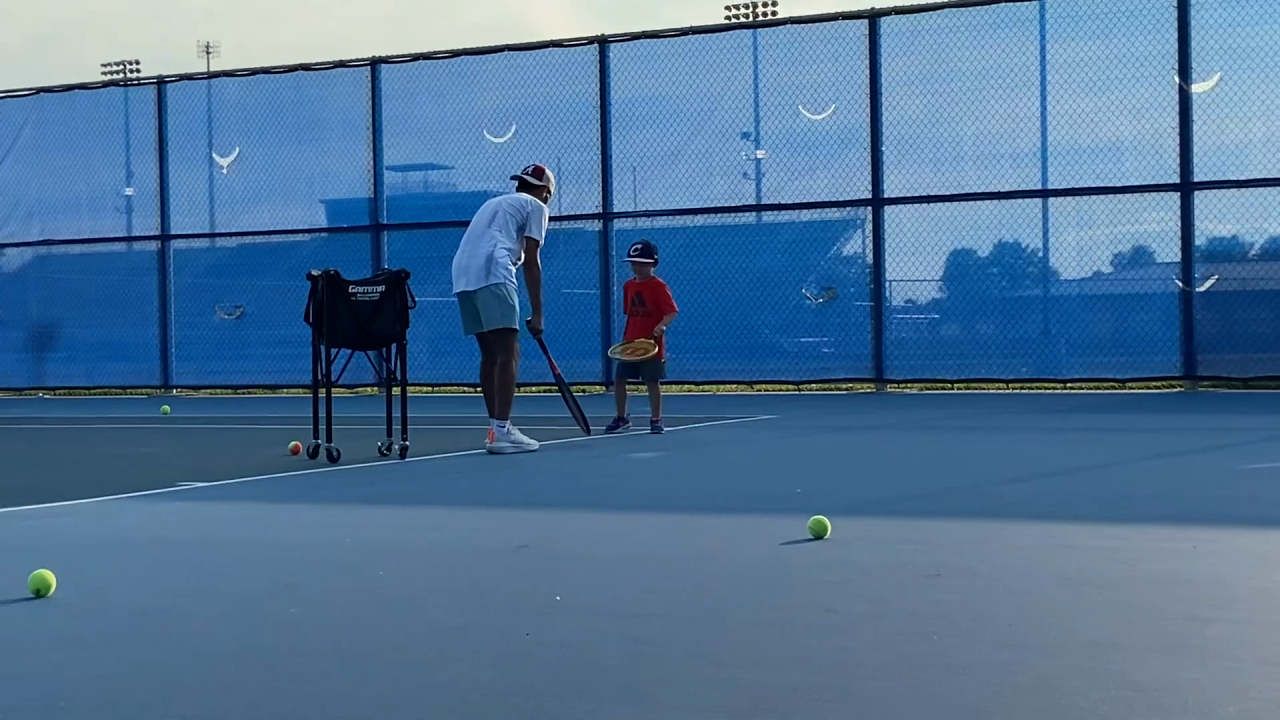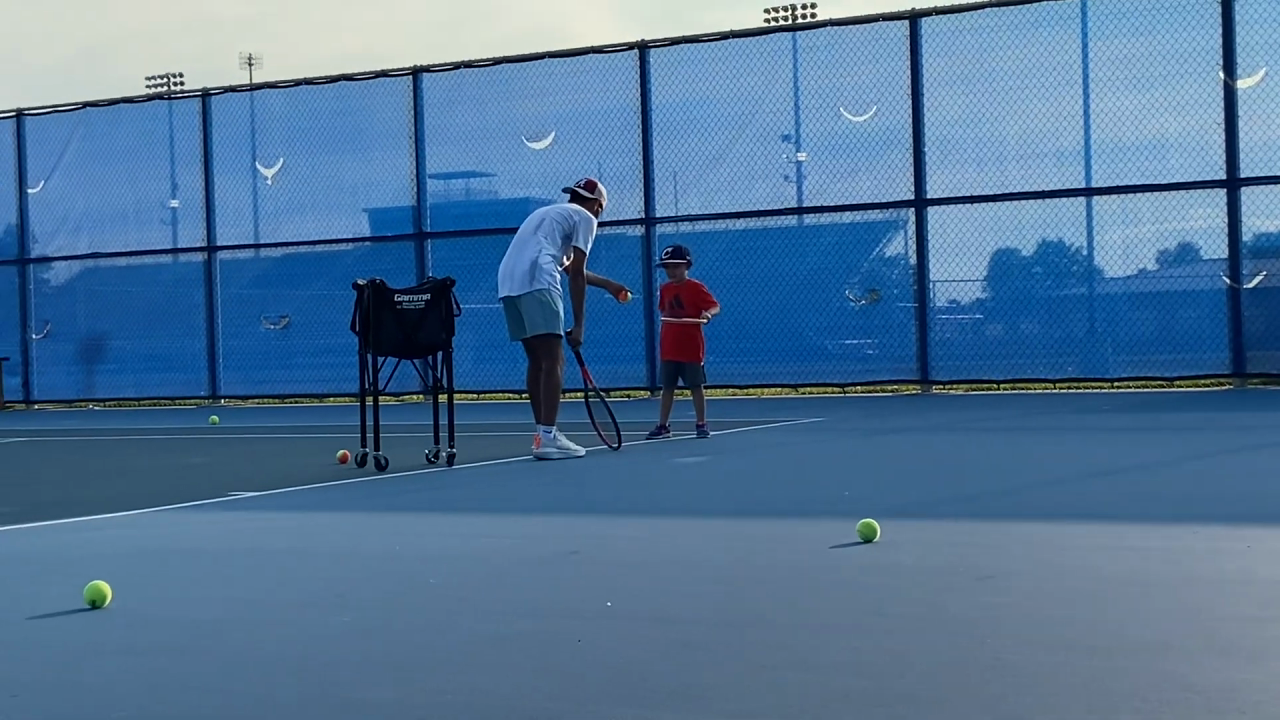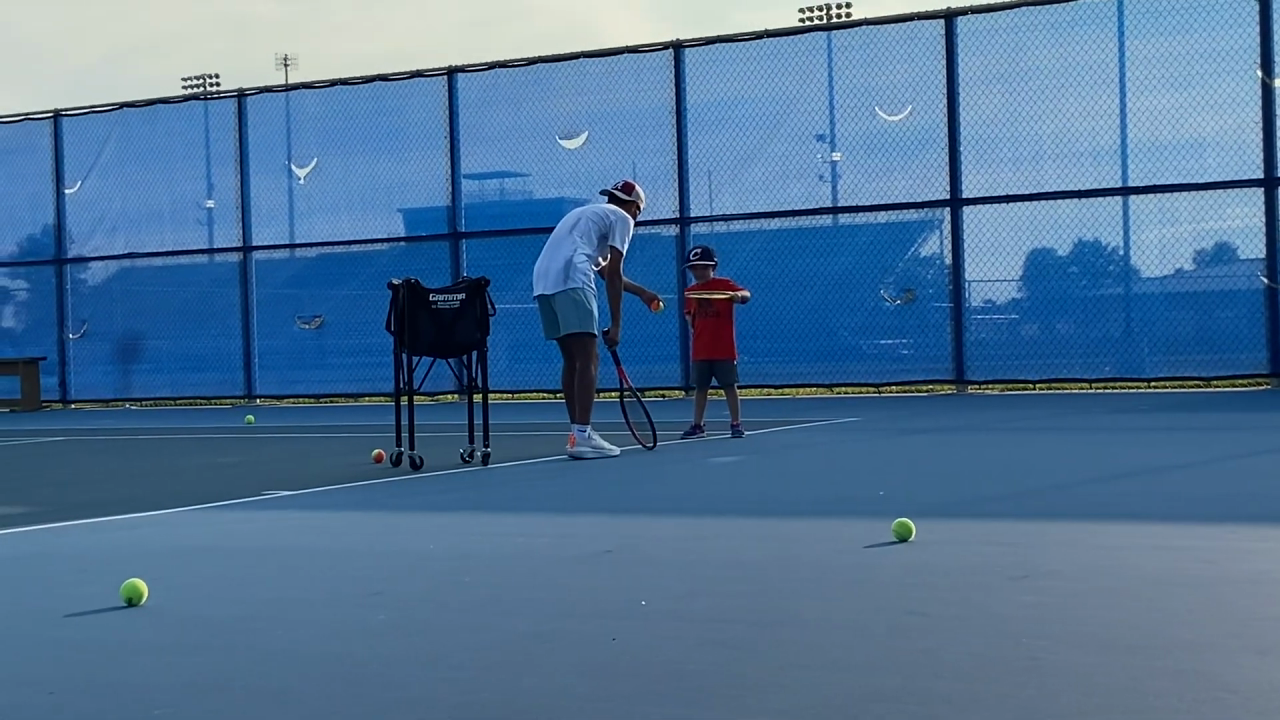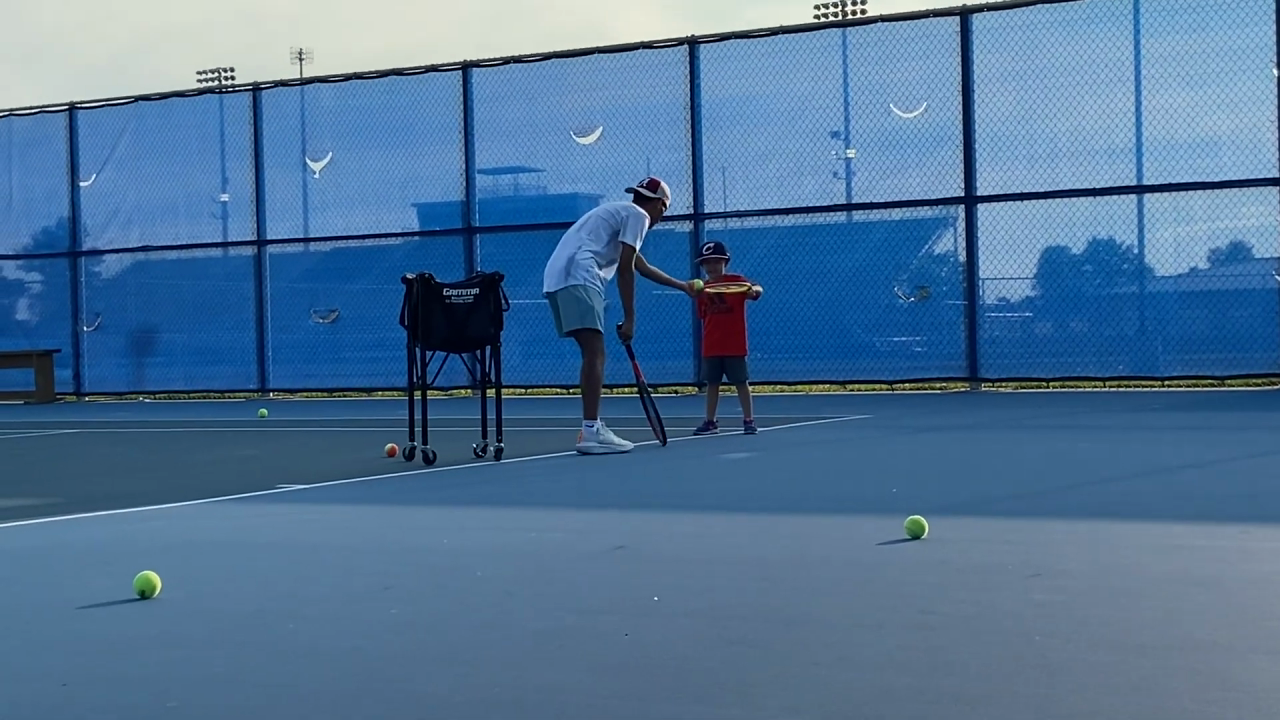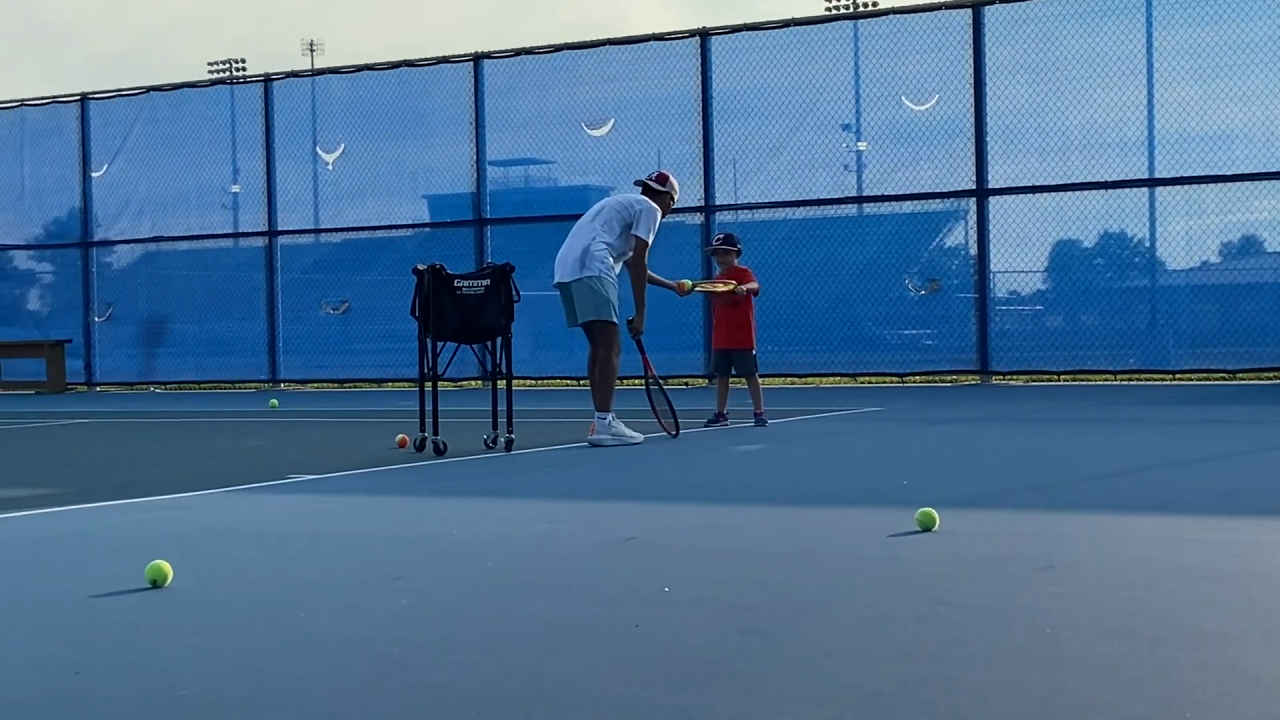
dt=1s
person 1, frame 1
left shoulder: (496, 203)
right shoulder: (536, 206)
right elbow: (531, 262)
right wrist: (537, 313)
left hip: (463, 276)
right hip: (492, 277)
left knee: (491, 355)
right knee: (508, 355)
left ankle: (497, 429)
right ankle: (501, 432)
person 1, frame 2
left shoulder: (549, 213)
right shoulder: (585, 217)
left elbow: (568, 268)
right elbow: (576, 275)
left wrist: (608, 285)
right wrist: (579, 325)
left hip: (509, 282)
right hip: (537, 284)
left knee: (537, 361)
right knee: (553, 360)
left ankle: (543, 435)
right ankle: (548, 438)
person 1, frame 3
left shoulder: (587, 213)
right shoulder: (621, 218)
left elbow: (605, 271)
right elbow: (613, 274)
left wrist: (642, 293)
right wrist: (616, 324)
left hip: (544, 282)
right hip: (571, 282)
left knee: (572, 360)
right knee: (588, 360)
left ankle: (577, 434)
right ankle: (582, 437)
person 1, frame 4
left shoulder: (617, 213)
right shoulder: (638, 215)
left elbow: (642, 266)
right elbow: (626, 269)
left wrist: (682, 286)
right wrist: (629, 319)
left hip: (557, 278)
right hip: (578, 278)
left knee: (592, 355)
right knee: (595, 354)
left ankle: (592, 429)
right ankle: (591, 432)
person 1, frame 5
left shoulder: (625, 205)
right shoulder: (650, 208)
left elbow: (633, 265)
right elbow: (638, 263)
left wrist: (671, 286)
right wrist: (640, 314)
left hip: (566, 269)
right hip: (591, 270)
left knee: (599, 346)
right knee: (610, 347)
left ankle: (602, 421)
right ankle: (604, 425)
person 2, frame 1
left shoulder: (659, 286)
right shoulder: (628, 285)
left elbow: (672, 312)
left wrist: (663, 325)
right wrist: (627, 337)
right hip: (630, 343)
left knee: (652, 382)
right knee: (619, 379)
left ankle: (656, 420)
right ankle: (621, 418)
person 2, frame 2
left shoulder: (696, 287)
right shoulder: (665, 289)
left elbow: (715, 306)
left wrist: (708, 313)
right wrist: (666, 324)
left hip: (691, 348)
right hip: (669, 349)
left knee: (696, 386)
right knee: (667, 387)
left ankle: (701, 424)
right ankle: (663, 426)
person 2, frame 3
left shoulder: (724, 284)
right shoulder: (691, 292)
left elbow: (746, 294)
left wrist: (739, 295)
right wrist: (691, 321)
left hip: (724, 348)
right hip: (700, 350)
left knee: (729, 386)
right knee: (700, 387)
left ankle: (736, 424)
right ankle: (698, 426)
person 2, frame 4
left shoulder: (736, 280)
right shoulder: (702, 289)
left elbow: (757, 290)
right elbow: (704, 317)
left wrist: (753, 290)
right wrist: (706, 339)
left hip: (735, 345)
right hip: (711, 347)
left knee: (741, 382)
right knee: (711, 383)
left ankle: (749, 420)
right ankle: (710, 422)
person 2, frame 5
left shoulder: (743, 272)
right shoulder: (716, 280)
left elbow: (755, 286)
left wrist: (745, 288)
left hip: (743, 337)
right hip: (721, 338)
left knee: (750, 374)
right knee: (722, 375)
left ankle: (759, 412)
right ankle: (721, 414)
